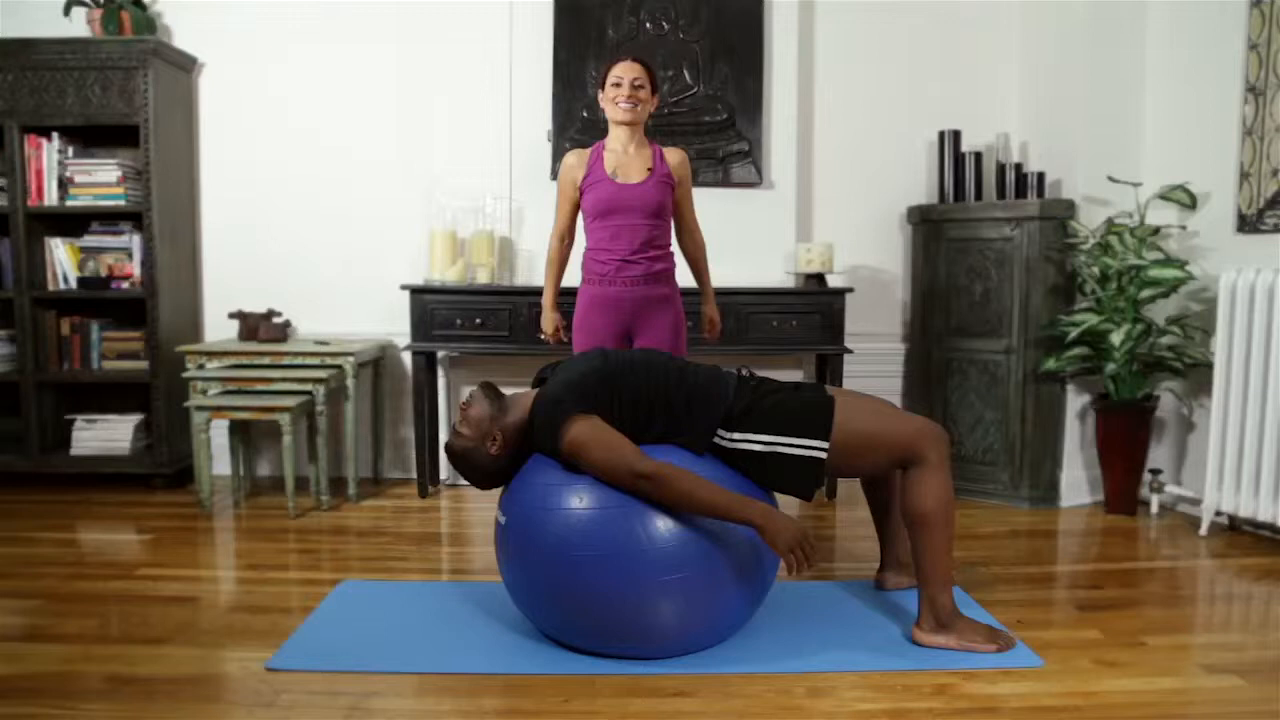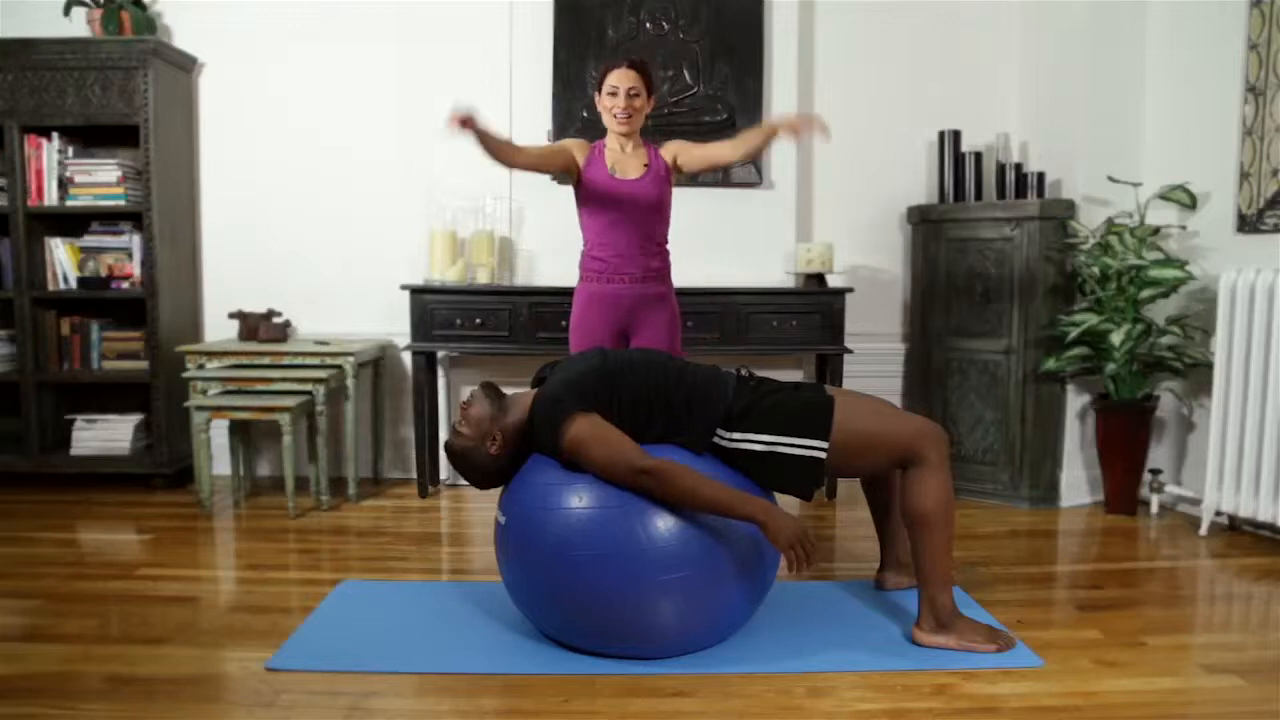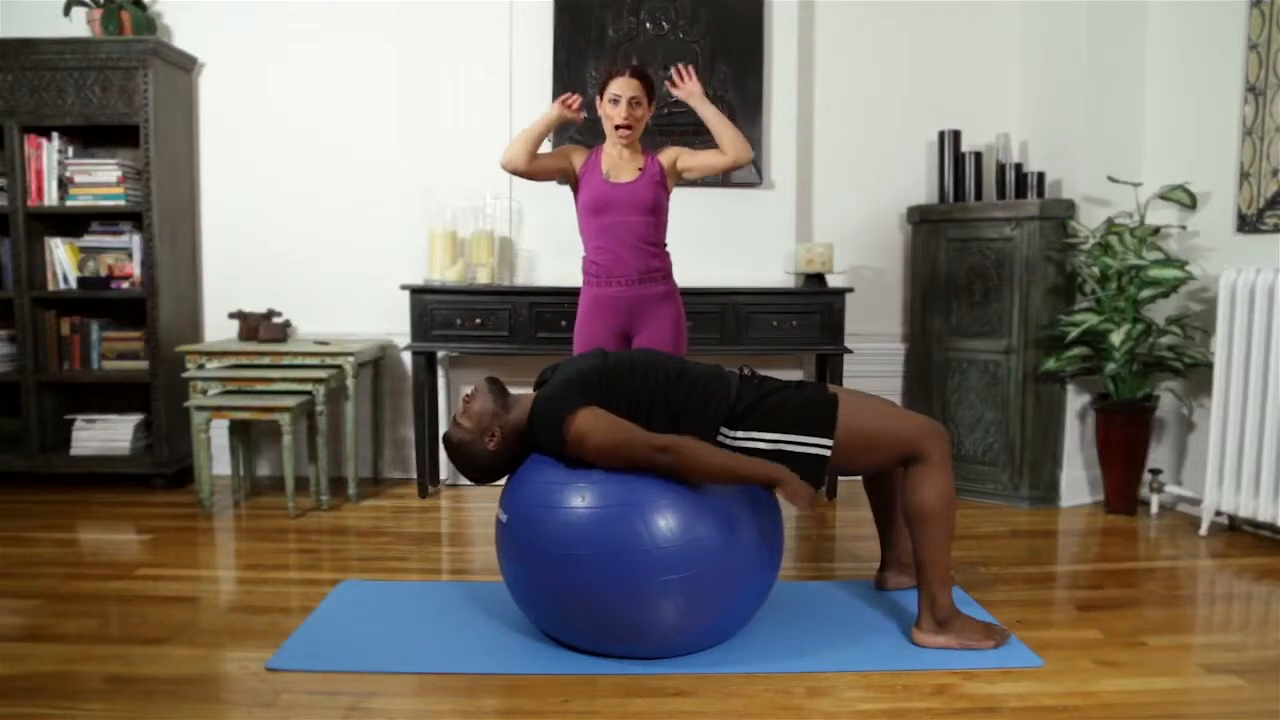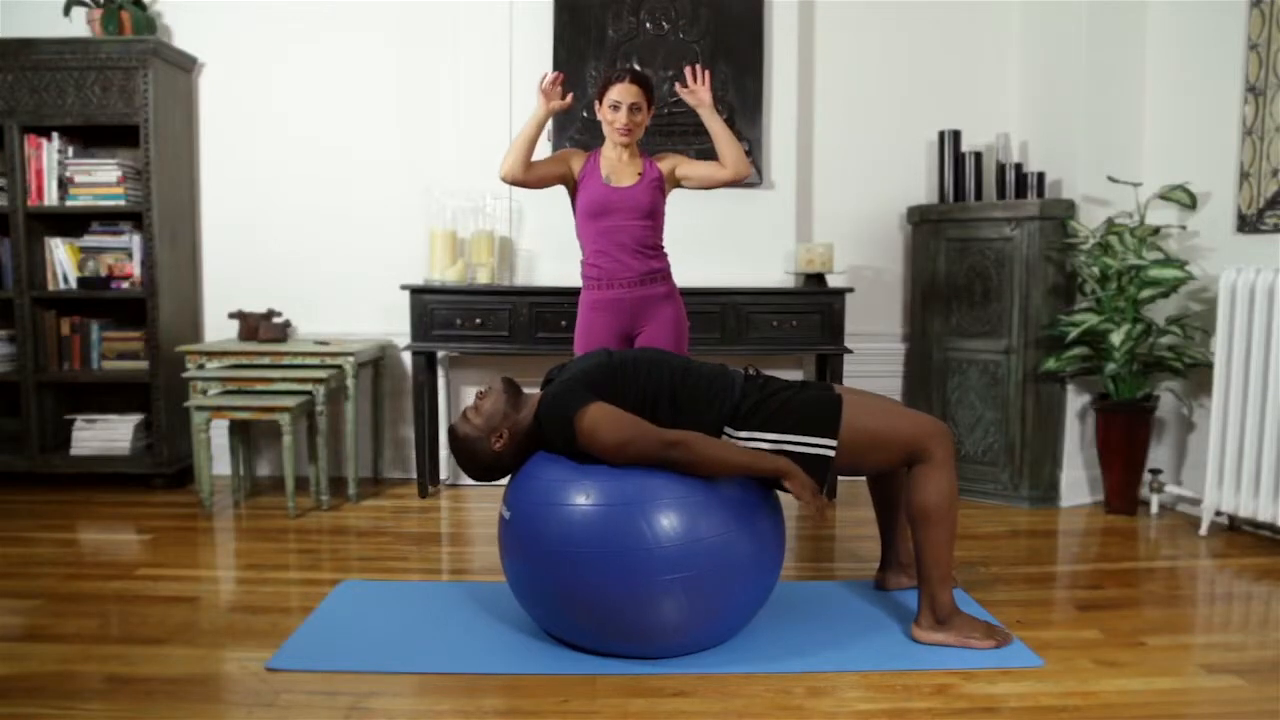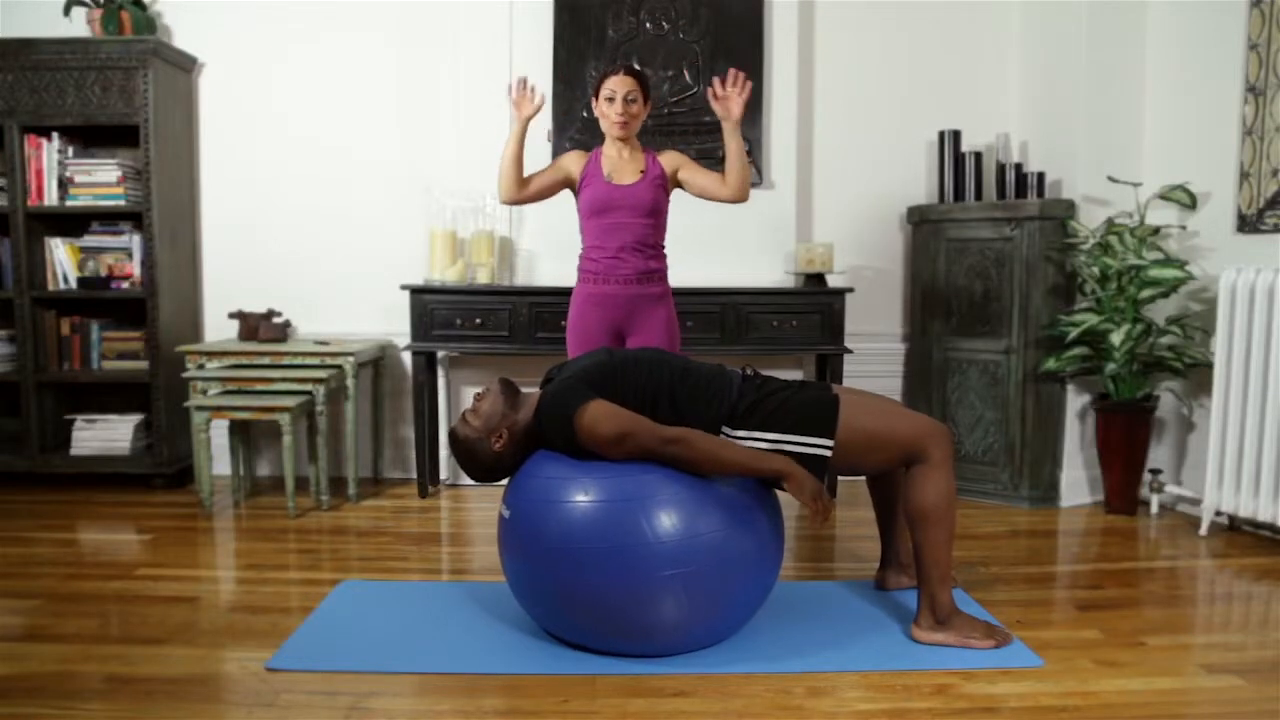
dt=0.5s
person 1, frame 1
left shoulder: (548, 385)
right shoulder: (556, 426)
right elbow: (648, 473)
right wrist: (763, 517)
left hip: (737, 391)
right hip: (741, 422)
left knee: (890, 428)
right knee: (926, 441)
left ankle: (898, 564)
right ankle: (939, 617)
person 1, frame 2
left shoulder: (548, 387)
right shoulder: (555, 425)
right elbow: (649, 470)
right wrist: (763, 514)
left hip: (734, 394)
right hip: (739, 424)
left knee: (888, 428)
right knee: (925, 443)
left ankle: (897, 563)
right ankle: (939, 618)
person 1, frame 3
left shoulder: (550, 388)
right shoulder: (558, 423)
right elbow: (661, 450)
right wrist: (774, 473)
left hip: (737, 392)
right hip: (743, 420)
left knee: (891, 428)
right knee: (927, 439)
left ankle: (899, 564)
right ankle: (939, 617)
person 1, frame 4
left shoulder: (555, 388)
right shoulder: (563, 418)
right elbow: (672, 445)
right wrist: (781, 466)
left hip: (742, 391)
right hip: (747, 421)
left knee: (895, 430)
right knee: (931, 439)
left ankle: (898, 564)
right ankle: (938, 614)
person 1, frame 5
left shoulder: (556, 389)
right shoulder: (564, 417)
right elbow: (670, 442)
right wrist: (785, 468)
left hip: (742, 393)
right hip: (746, 419)
left knee: (897, 428)
right knee: (930, 440)
left ankle: (899, 564)
right ankle: (938, 615)
person 2, frame 1
left shoulder: (674, 162)
right shoulder: (578, 163)
left elbow: (689, 234)
right elbow: (562, 237)
left wrist: (708, 298)
right wrist: (549, 305)
left hip: (659, 302)
right hip: (598, 303)
person 2, frame 2
left shoulder: (669, 156)
right shoulder: (579, 155)
left elbow: (732, 151)
right elbow: (517, 157)
left wrist: (773, 128)
right wrist: (480, 132)
left hip: (655, 302)
right hip: (596, 303)
person 2, frame 3
left shoulder: (666, 162)
right shoulder: (578, 161)
left elbow: (738, 155)
right elbow: (514, 162)
left wrist: (698, 102)
right wrist: (556, 116)
left hip: (658, 303)
right hip: (599, 304)
person 2, frame 4
left shoulder: (664, 167)
right shoulder: (576, 164)
left elbow: (736, 169)
right elbow: (512, 172)
left wrist: (705, 110)
right wrist: (543, 112)
left hip: (658, 304)
right hip: (599, 306)
person 2, frame 5
left shoulder: (666, 163)
right shoulder: (578, 164)
left elbow: (735, 192)
right elbow: (511, 194)
left wrist: (730, 123)
right wrist: (521, 122)
left hip: (652, 303)
right hip: (593, 303)
